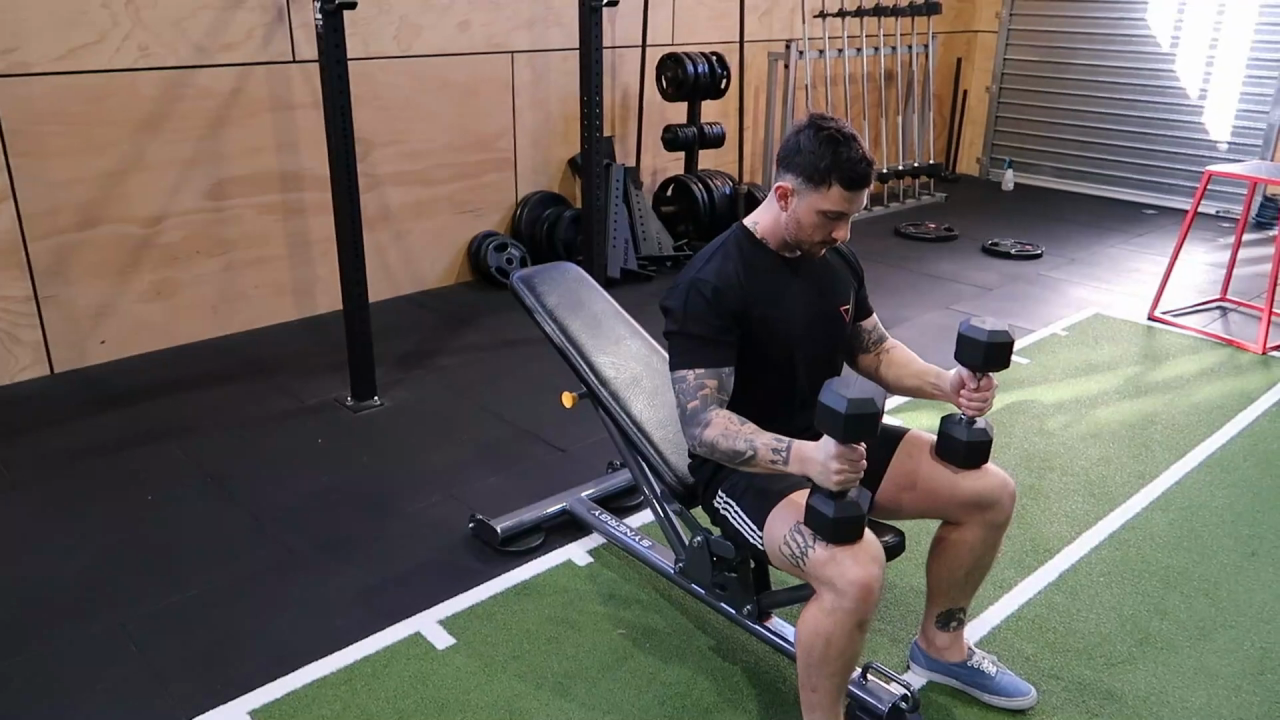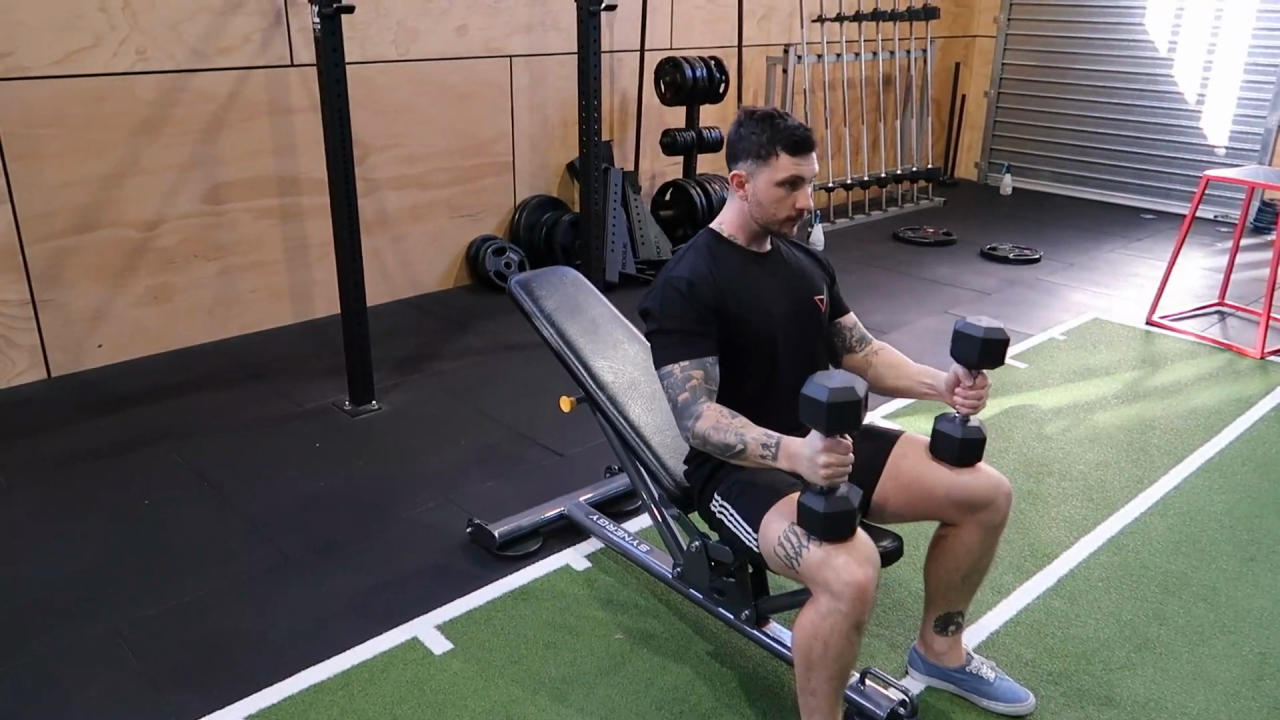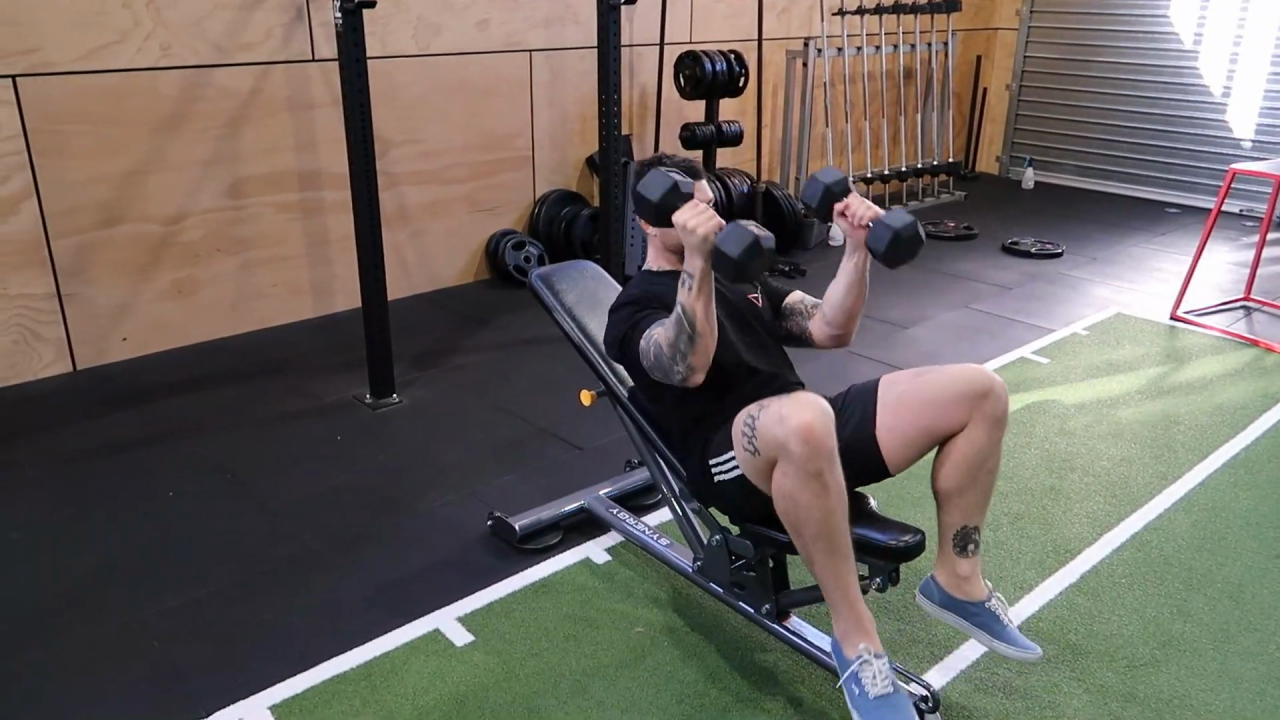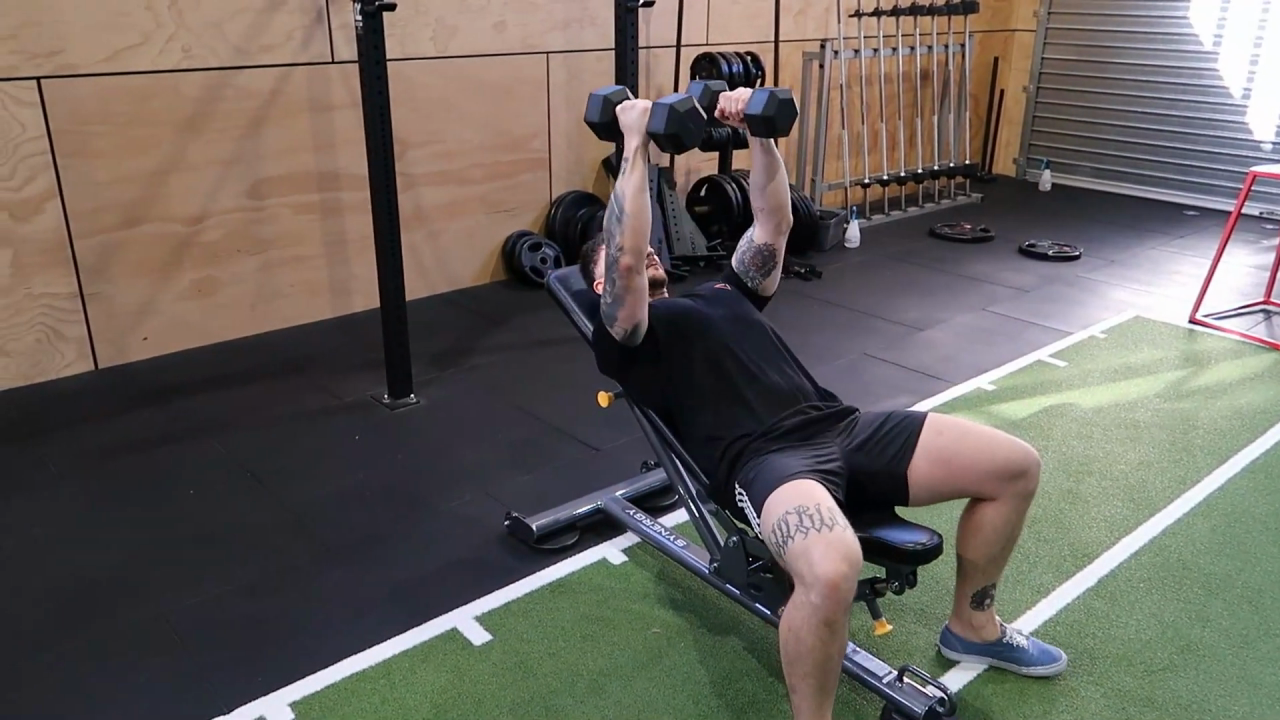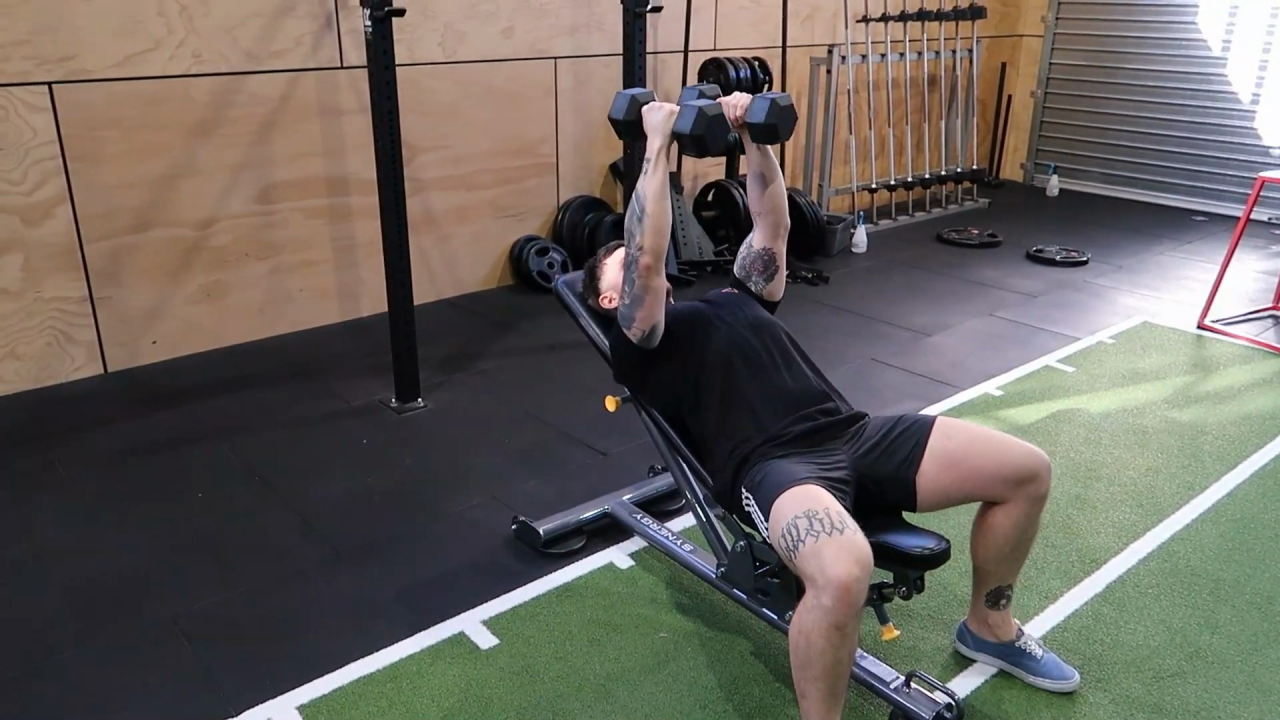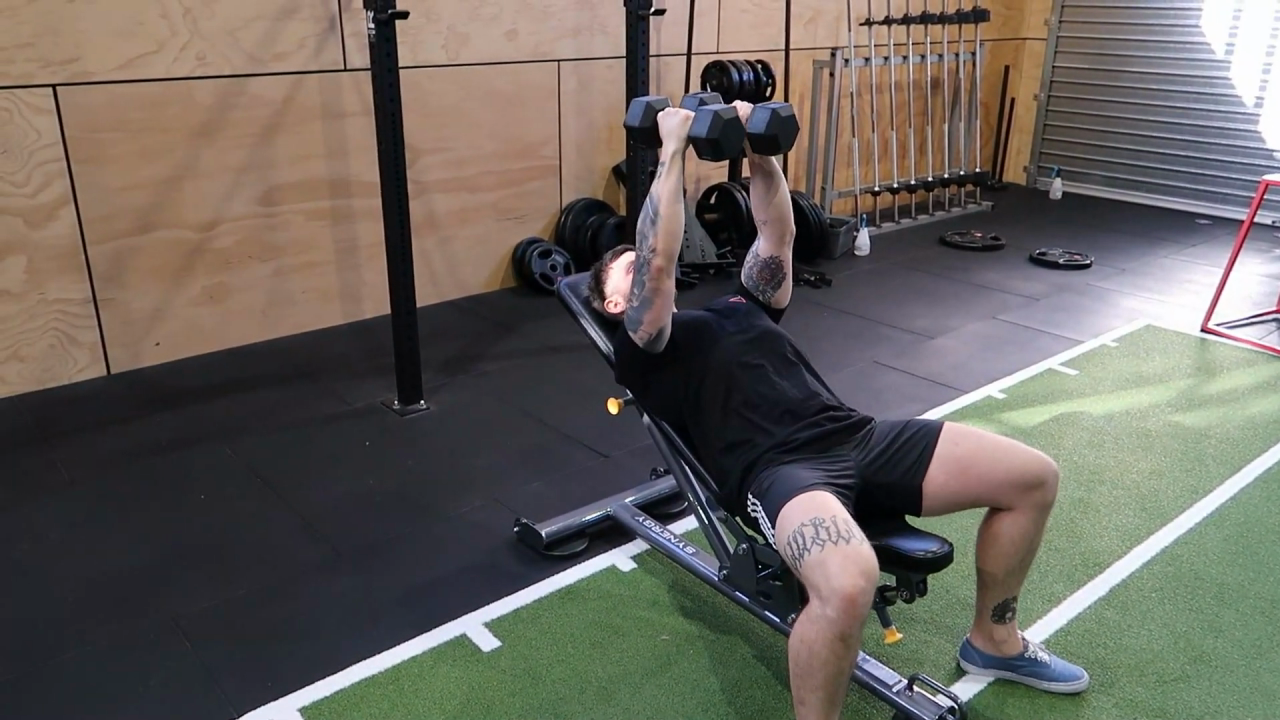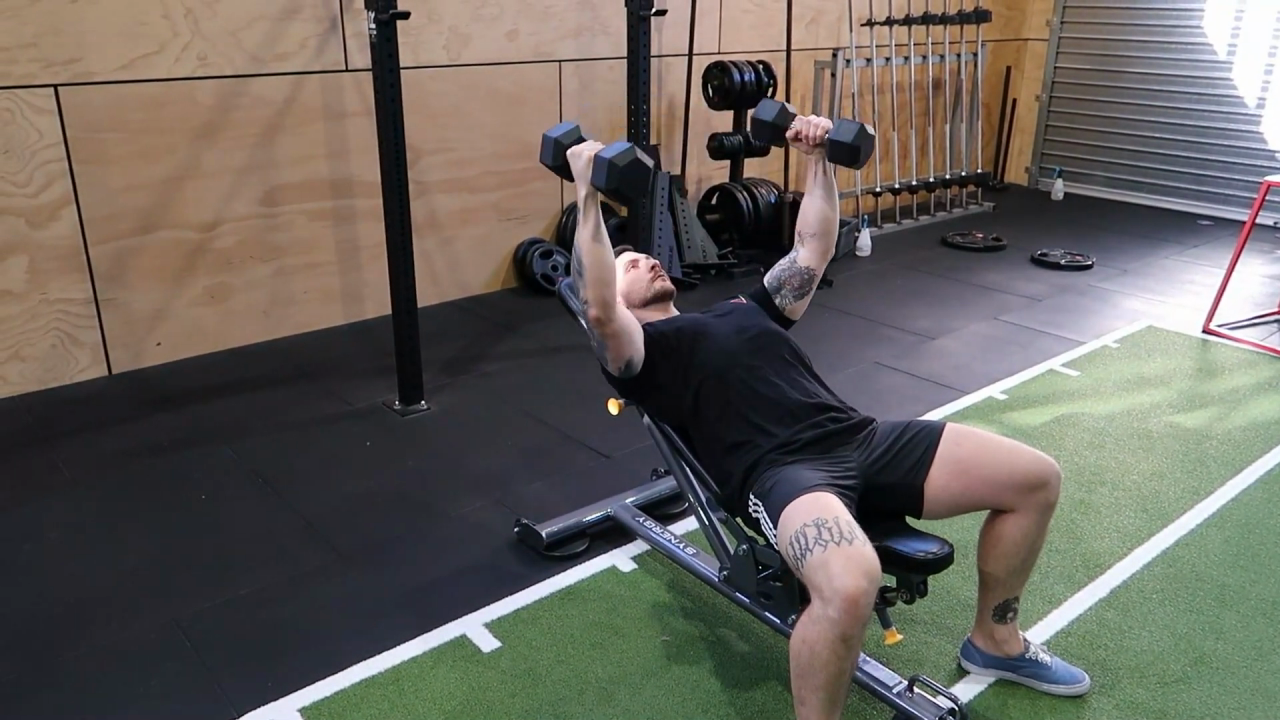
dt=0.7s
person 1, frame 1
left shoulder: (836, 262)
right shoulder: (712, 283)
left elbow: (875, 354)
right elbow: (701, 424)
left wrist: (944, 382)
right wrist: (803, 457)
left hip: (831, 441)
right hip: (747, 467)
left knee: (990, 493)
right knee: (855, 572)
left ankle: (941, 645)
person 1, frame 2
left shoulder: (806, 262)
right shoulder: (687, 283)
left elbow: (860, 354)
right elbow: (696, 416)
left wrist: (940, 383)
right wrist: (792, 453)
left hip: (824, 444)
right hip: (740, 469)
left knee: (986, 494)
right knee: (850, 576)
left ankle: (940, 650)
person 1, frame 3
left shoulder: (744, 281)
right shoulder: (631, 312)
left elbow: (830, 329)
right elbow: (688, 368)
left wrist: (856, 248)
right wrist: (696, 261)
left hip: (808, 420)
right hip: (732, 450)
left knee: (979, 391)
right knee: (806, 425)
left ankle: (958, 581)
right ankle: (858, 644)
person 1, frame 4
left shoulder: (724, 289)
right shoulder: (623, 337)
left elbow: (774, 221)
right elbow: (625, 259)
left wrist: (757, 130)
right wrist: (635, 146)
left hip: (840, 429)
right hip: (764, 459)
left knee: (1016, 466)
right knee: (830, 572)
left ankle: (972, 626)
person 1, frame 5
left shoulder: (733, 296)
right shoulder: (639, 342)
left elbow: (773, 225)
right elbow: (646, 260)
left wrist: (752, 135)
right wrist: (658, 145)
left hip: (850, 434)
right hip: (772, 464)
left knee: (1027, 470)
right knee: (841, 574)
left ankle: (989, 628)
person 1, frame 6
left shoulder: (741, 304)
right shoulder: (644, 346)
left elbow: (777, 233)
right elbow: (660, 257)
left wrist: (754, 146)
right wrist: (673, 148)
left hip: (855, 438)
right hip: (777, 469)
left knee: (1034, 477)
right knee: (847, 584)
left ankle: (994, 640)
person 1, frame 7
left shoulder: (744, 305)
right shoulder: (639, 349)
left elbow: (813, 250)
right elbow: (598, 311)
left wrist: (816, 158)
right wrist: (589, 196)
left hip: (859, 439)
right hip: (779, 471)
left knee: (1036, 477)
right knee: (850, 586)
left ankle: (994, 641)
